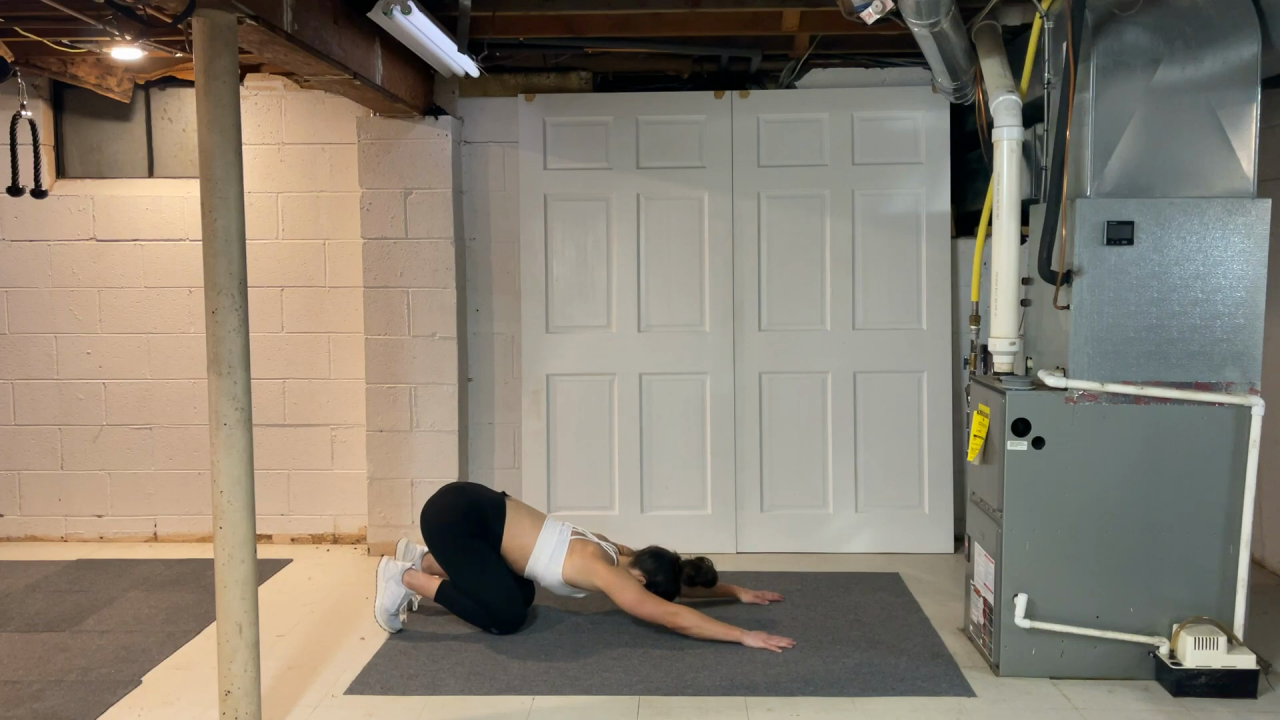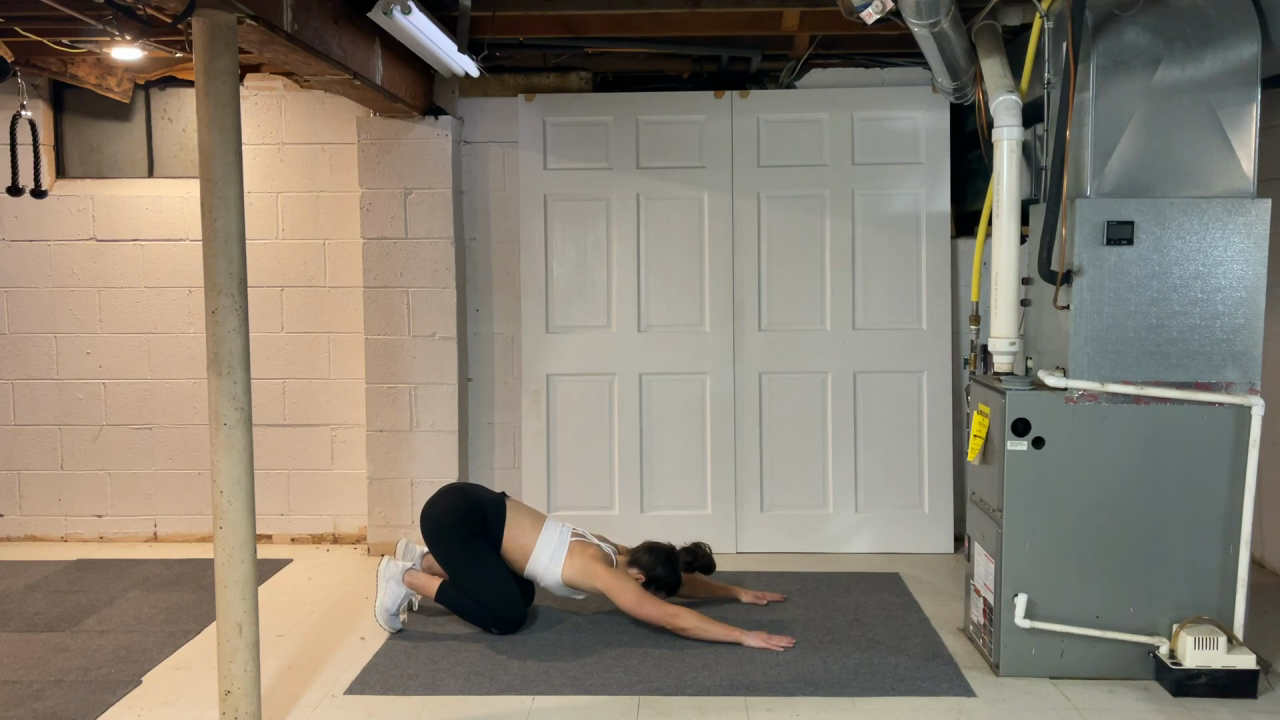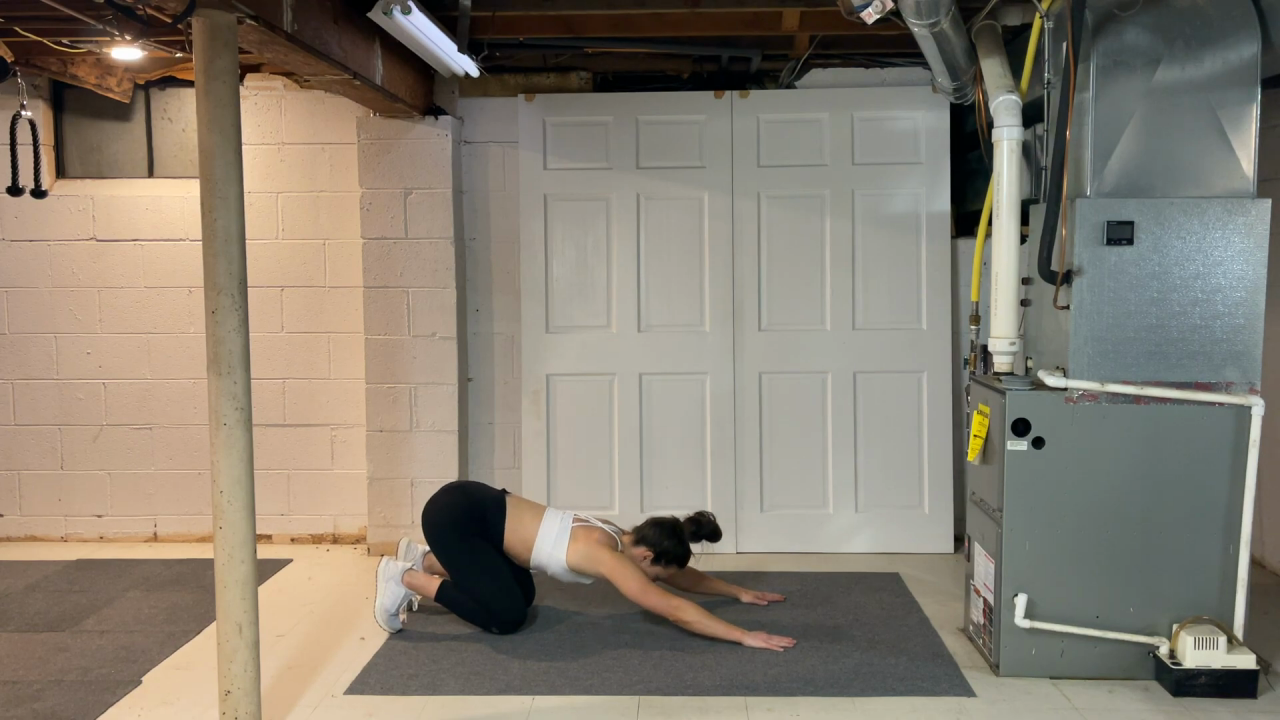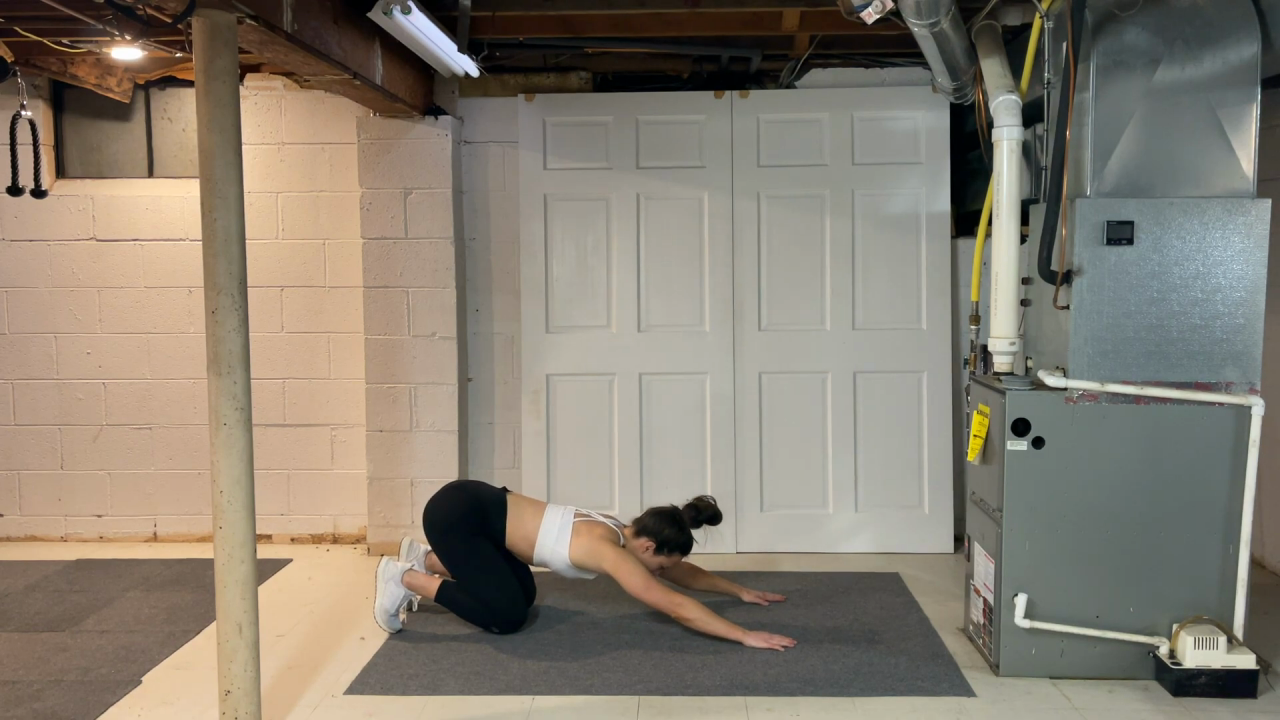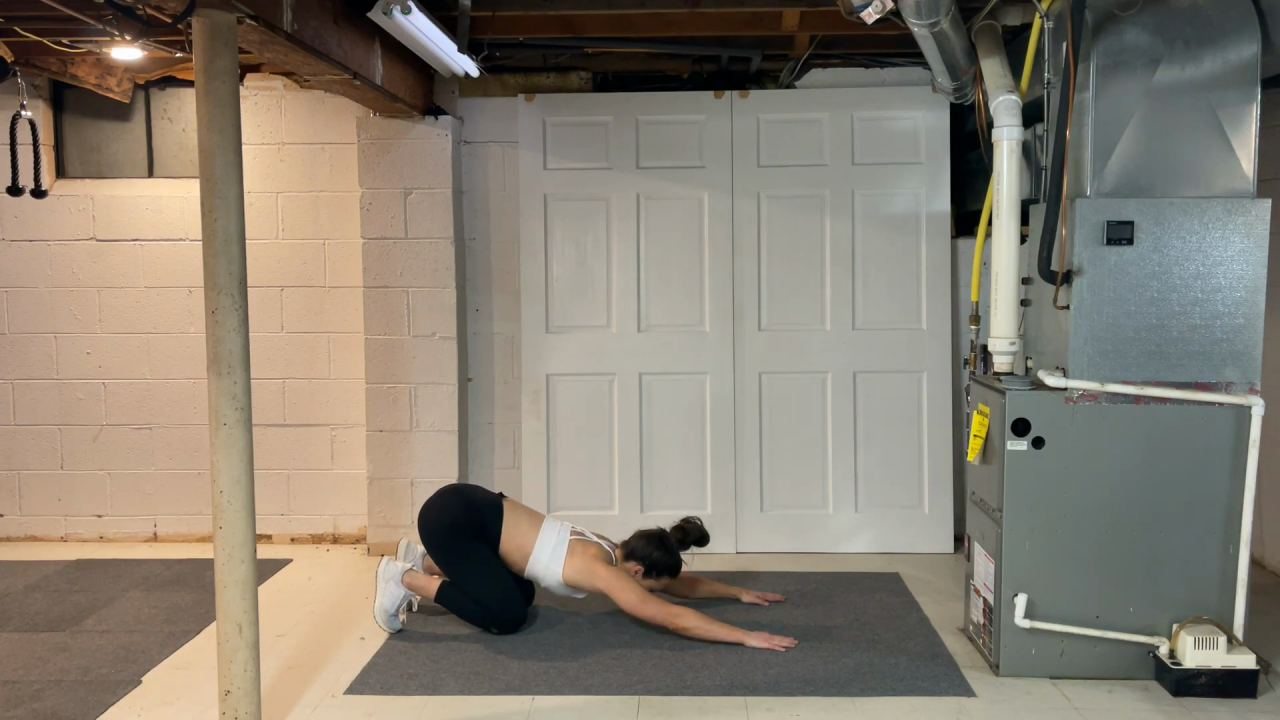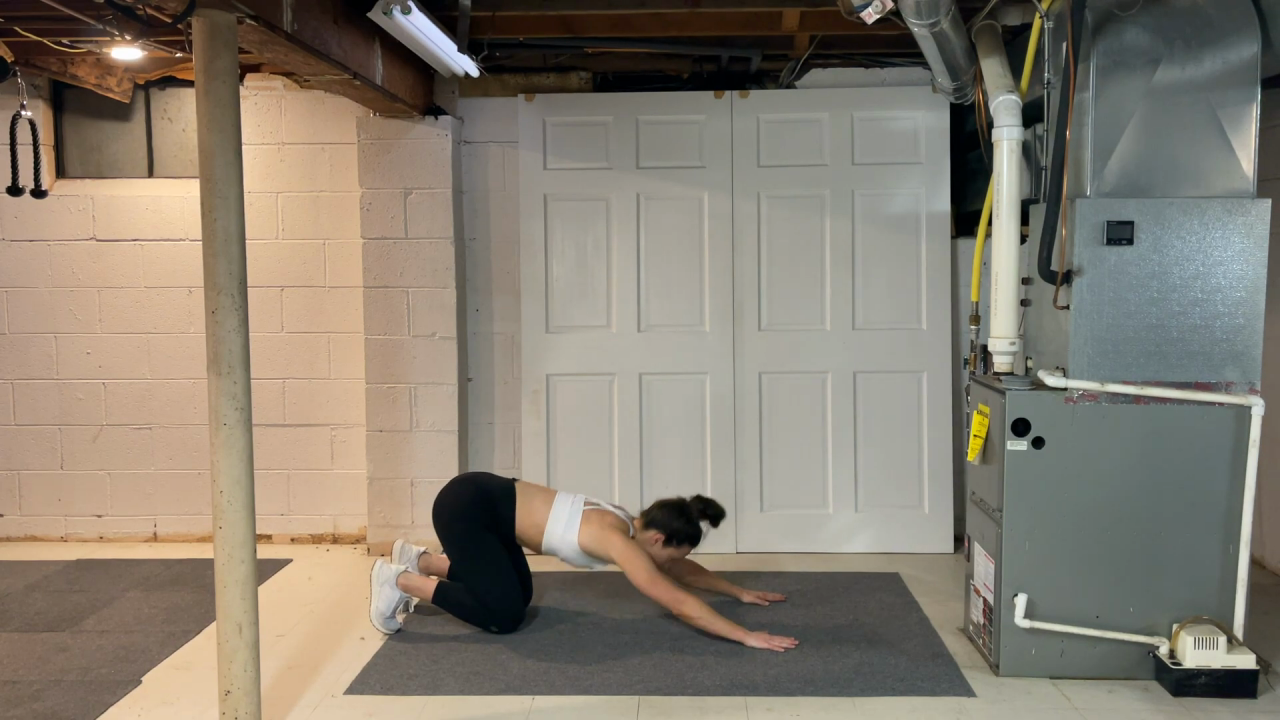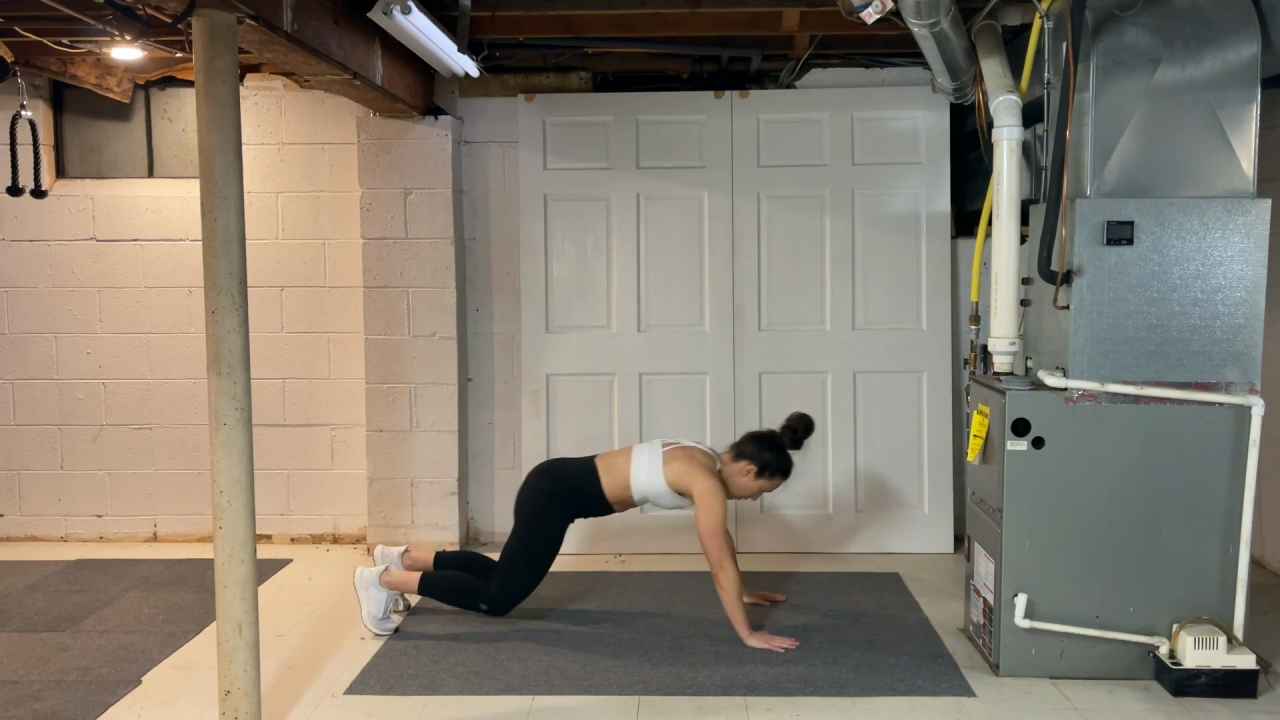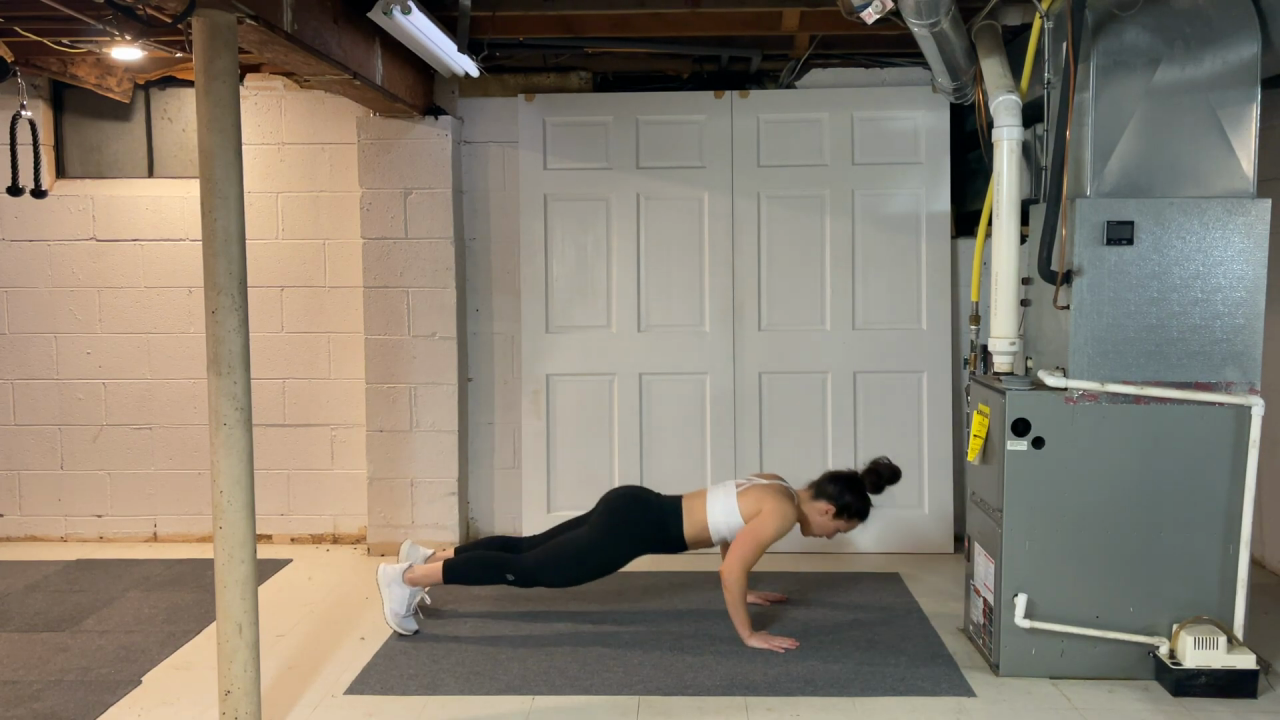
dt=0.3s
person 1, frame 1
left shoulder: (618, 554)
right shoulder: (607, 572)
left elbow: (680, 583)
right elbow: (676, 617)
left wrist: (739, 591)
right wrist: (744, 635)
left hip: (476, 507)
right hip: (453, 514)
left knee: (520, 594)
right knee: (506, 616)
left ankle: (424, 559)
right ankle: (405, 577)
person 1, frame 2
left shoulder: (618, 555)
right shoulder: (605, 573)
left elbow: (681, 580)
right elbow: (674, 618)
left wrist: (740, 593)
right wrist: (744, 636)
left hip: (476, 509)
right hip: (455, 516)
left knee: (521, 596)
right knee: (507, 617)
left ankle: (423, 560)
right ankle: (405, 578)
person 1, frame 3
left shoulder: (618, 538)
right shoulder: (609, 556)
left elbow: (682, 576)
right elbow: (674, 609)
left wrist: (739, 592)
right wrist: (744, 636)
left hip: (475, 507)
right hip: (455, 514)
left knee: (521, 595)
right knee: (507, 616)
left ankle: (424, 559)
right ankle: (405, 578)
person 1, frame 4
left shoulder: (622, 533)
right shoulder: (611, 551)
left elbow: (683, 573)
right elbow: (677, 606)
left wrist: (742, 591)
right wrist: (746, 636)
left hip: (476, 506)
right hip: (456, 513)
left knee: (523, 595)
right knee: (508, 617)
left ankle: (428, 559)
right ankle: (405, 579)
person 1, frame 5
left shoulder: (615, 554)
right shoulder: (602, 571)
left elbow: (681, 582)
right elbow: (675, 617)
left wrist: (740, 593)
right wrist: (747, 636)
left hip: (474, 509)
right hip: (450, 517)
left knee: (521, 596)
right knee: (506, 617)
left ankle: (424, 560)
right ankle: (405, 578)
person 1, frame 6
left shoulder: (631, 529)
right shoulder: (621, 542)
left elbow: (684, 572)
right elbow: (681, 603)
left wrist: (741, 592)
right wrist: (747, 636)
left hip: (485, 500)
right hip: (467, 506)
left knee: (518, 595)
right knee: (505, 616)
left ankle: (420, 560)
right ankle: (401, 581)
person 1, frame 7
left shoulder: (709, 464)
right shoulder: (708, 481)
left elbow: (718, 539)
right elbow: (722, 564)
left wrist: (743, 593)
right wrist: (747, 634)
left hip: (565, 483)
right hip: (557, 491)
left knee: (501, 574)
right knee: (497, 596)
left ankle: (398, 557)
right ankle: (381, 583)
person 1, frame 8
left shoulder: (777, 488)
right shoulder: (784, 511)
right elbow: (732, 570)
left wrist: (747, 592)
right wrist: (748, 634)
left hip: (632, 507)
right hip: (635, 526)
left knee: (526, 548)
right knee: (526, 569)
left ankle: (428, 556)
right ankle: (408, 576)
